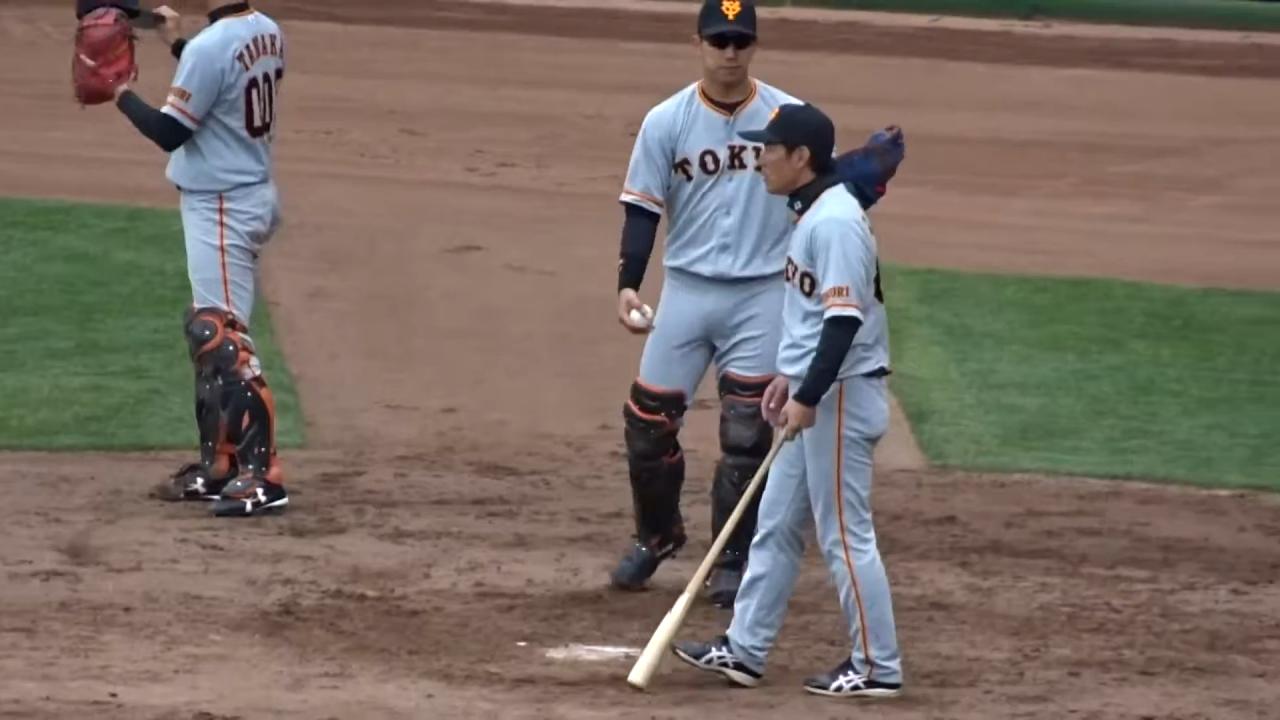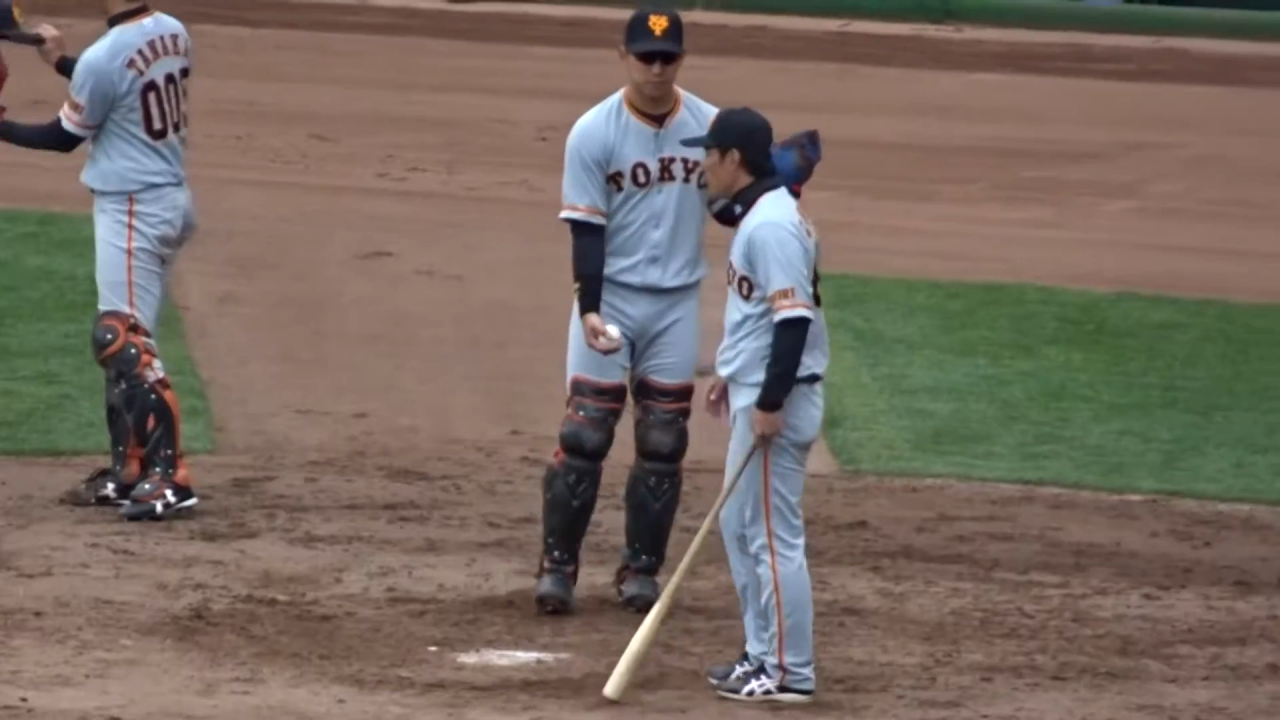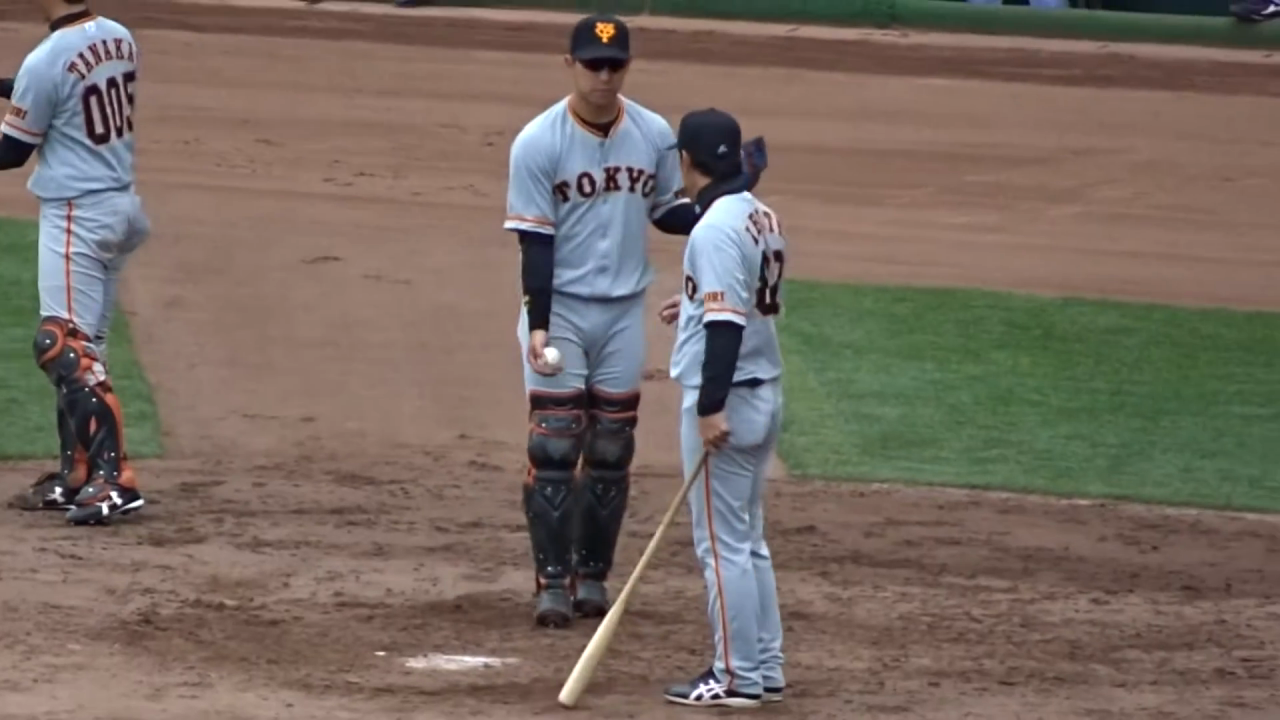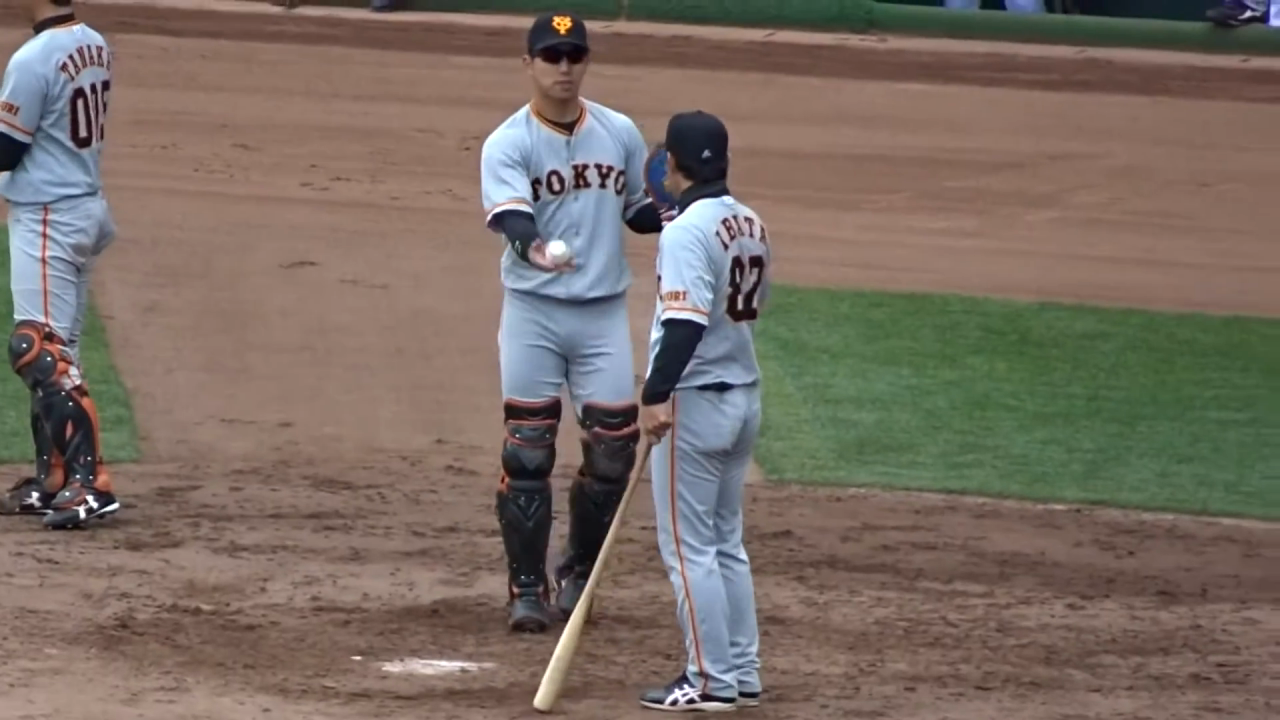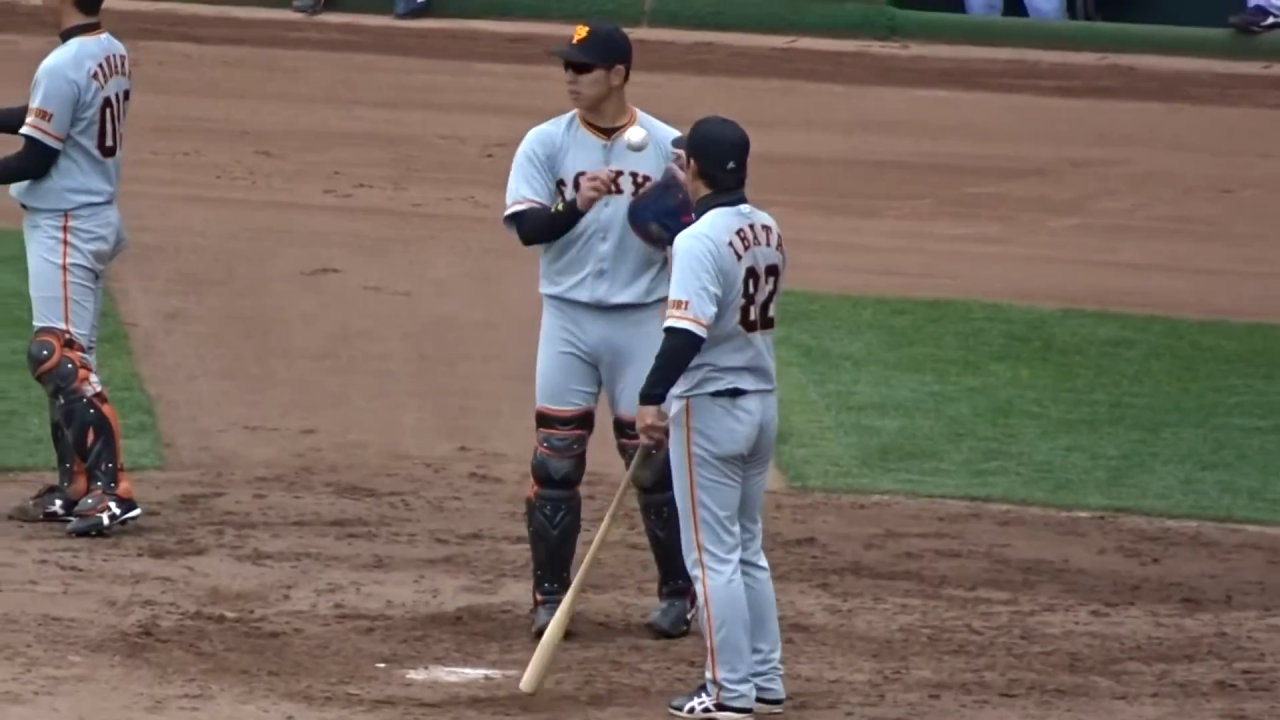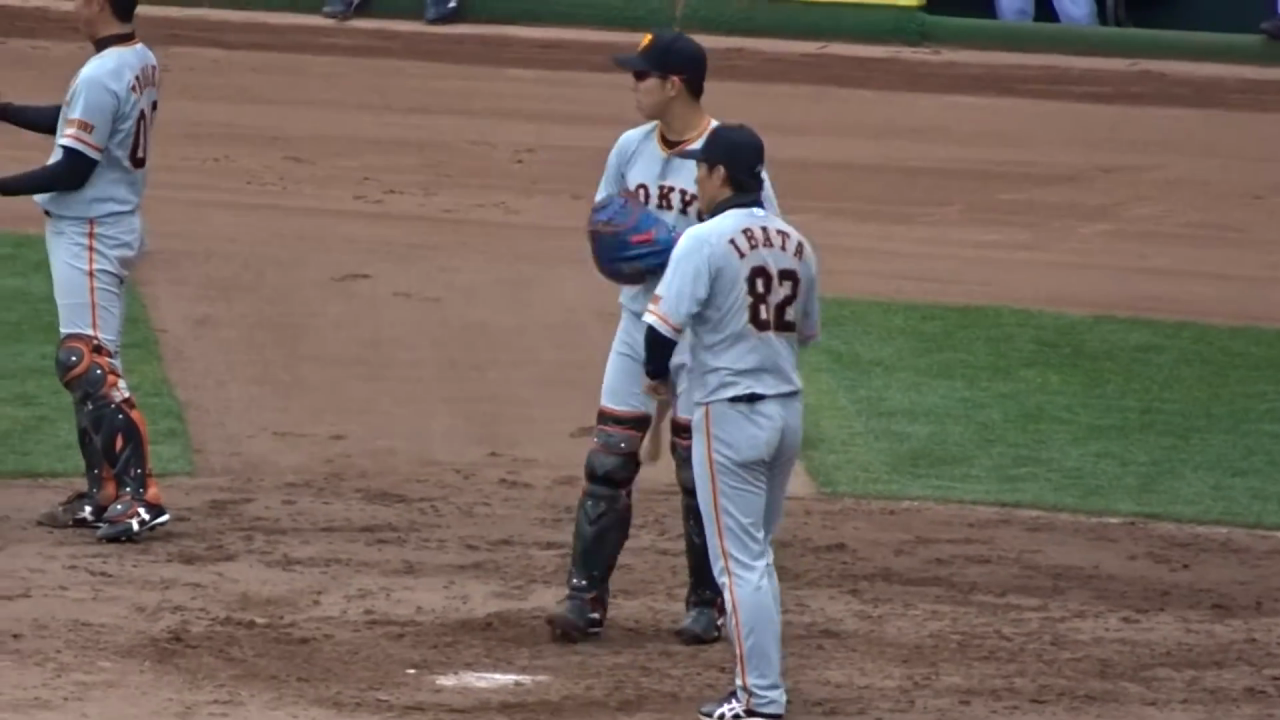
dt=0.3s
person 1, frame 1
right shoulder: (666, 121)
right elbow: (642, 210)
left wrist: (873, 174)
right wrist: (628, 283)
left hip: (762, 294)
right hip: (692, 290)
left knee: (746, 431)
right knee: (648, 420)
left ankle: (731, 560)
right ankle: (658, 534)
person 1, frame 2
left shoulder: (712, 126)
right shoulder: (593, 131)
right elbow: (586, 230)
right wrist: (589, 312)
left hip: (677, 303)
right hip: (608, 298)
left knee: (662, 442)
right knee: (585, 432)
left ankle: (641, 568)
right ankle: (560, 564)
person 1, frame 3
left shoulder: (655, 134)
right shoulder: (536, 142)
left elbow: (669, 213)
right elbow: (534, 241)
right wrist: (538, 325)
left hip: (623, 311)
right hip: (557, 308)
left knee: (611, 450)
right knee: (554, 445)
left ankle: (592, 572)
right ankle: (554, 579)
person 1, frame 4
left shoulder: (621, 132)
right shoulder: (507, 142)
left elbow: (640, 214)
right elbow: (508, 217)
right wrist: (533, 249)
left hip: (604, 314)
right hip: (532, 313)
left knee: (614, 448)
right knee: (527, 454)
left ankle: (579, 570)
right ankle: (527, 587)
person 1, frame 5
left shoulder: (666, 143)
right shoulder: (544, 143)
right elbow: (525, 226)
right wrist: (575, 205)
left hip: (640, 322)
right hip: (568, 320)
left knee: (652, 458)
right knee: (556, 462)
left ankle: (677, 591)
right ankle: (551, 594)
person 1, frame 6
right shoulder: (630, 147)
right hip: (639, 325)
left knee: (702, 468)
right knee: (610, 459)
left ankle: (708, 601)
right ankle: (587, 597)
person 2, frame 1
left shoulder: (836, 222)
right shoulder: (815, 214)
left elbow: (845, 320)
left wrist: (807, 397)
right wrist: (789, 378)
left hip: (840, 397)
right hip: (817, 393)
left knee: (844, 535)
right knee: (777, 524)
left ankle: (877, 665)
right ankle: (745, 647)
person 2, frame 2
left shoulder: (769, 224)
right shoulder: (768, 214)
left elbow: (793, 319)
left wrist: (769, 402)
right wrist: (734, 374)
left hip: (777, 399)
right hip: (768, 392)
left knee: (772, 537)
right knee: (742, 527)
left ankle: (789, 672)
right ankle: (770, 654)
person 2, frame 3
left shoulder: (715, 228)
right shoulder: (760, 216)
left elbow: (726, 325)
left wrist: (711, 406)
left hip: (726, 401)
right hip: (759, 396)
left knee: (721, 543)
right knee: (744, 539)
left ankle: (738, 676)
right ankle: (762, 665)
person 2, frame 4
left shoulder: (686, 231)
right shoulder: (751, 224)
left elbow: (685, 322)
left wrist: (654, 395)
left hip: (696, 400)
right hip: (742, 398)
left knee: (687, 547)
right knee: (724, 542)
left ankle: (712, 680)
right ankle: (741, 672)
person 2, frame 5
left shoulder: (699, 240)
right shoulder: (770, 231)
left elbow: (687, 331)
left wrist: (651, 397)
left hip: (711, 407)
right hip: (760, 404)
left knee: (711, 555)
right knee: (745, 549)
person 2, frame 6
left shoulder: (704, 240)
right shoulder: (798, 245)
left elbow: (663, 325)
left wrist: (656, 375)
left hip: (731, 414)
right hip: (788, 411)
left knee: (739, 561)
right knee: (756, 553)
person 3, frame 1
left shoulder: (209, 46)
left elbow: (169, 134)
left wrist: (121, 94)
right wrist: (177, 44)
left hip: (221, 205)
right hip: (248, 197)
left knee: (222, 336)
right knee: (208, 331)
left ankle: (260, 475)
right ankle: (217, 466)
person 3, frame 2
left shoulder: (103, 57)
left elbow: (62, 137)
right wrist: (64, 61)
left hip: (132, 210)
right hip: (168, 201)
left knee: (124, 340)
right knee: (125, 337)
left ankle: (168, 477)
right ankle: (128, 469)
person 3, frame 3
left shoulder: (44, 61)
left hip: (77, 215)
right hip: (117, 207)
left knee: (63, 342)
right knee: (81, 342)
left ankle: (114, 479)
right ankle: (77, 476)
person 3, frame 4
right shoulder: (93, 45)
left hip: (47, 218)
right hip: (81, 211)
right knee: (56, 348)
left ankle: (90, 483)
right ankle: (53, 480)
person 3, frame 5
left shoulder: (62, 65)
right shoulder: (115, 53)
left hip: (64, 225)
right hip: (90, 218)
left knee: (58, 354)
right knee: (70, 354)
left ankle: (111, 490)
right ankle: (75, 487)
person 3, frame 6
left shoulder: (100, 75)
right shoulder: (139, 61)
left elbow: (74, 171)
left hip: (89, 232)
right hip: (102, 227)
left knee: (88, 361)
right knee: (85, 359)
left ankle: (140, 495)
right ankle: (104, 493)
